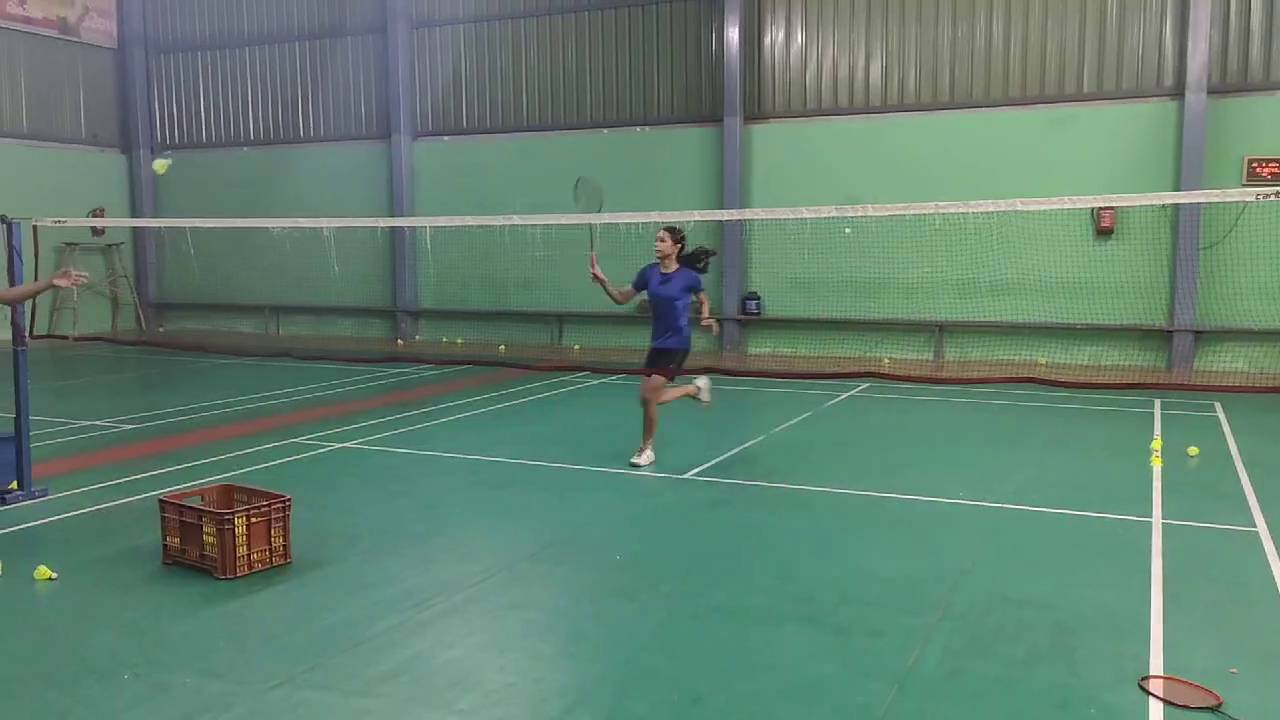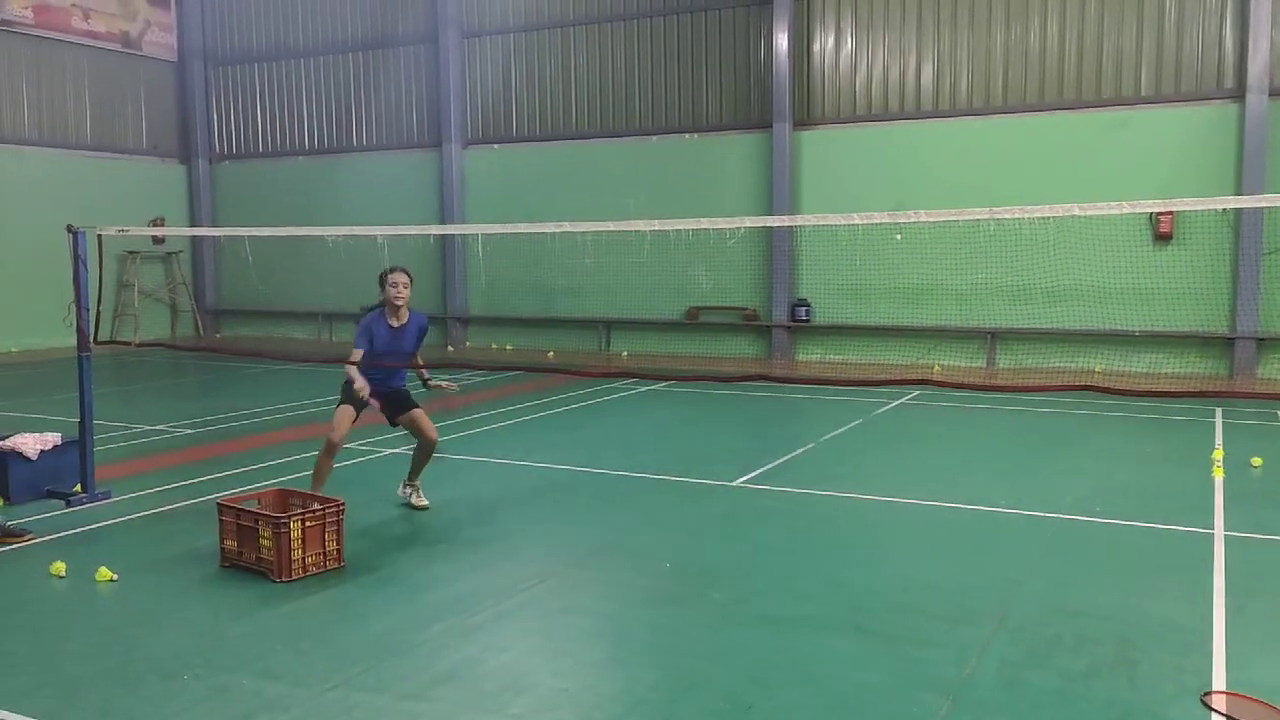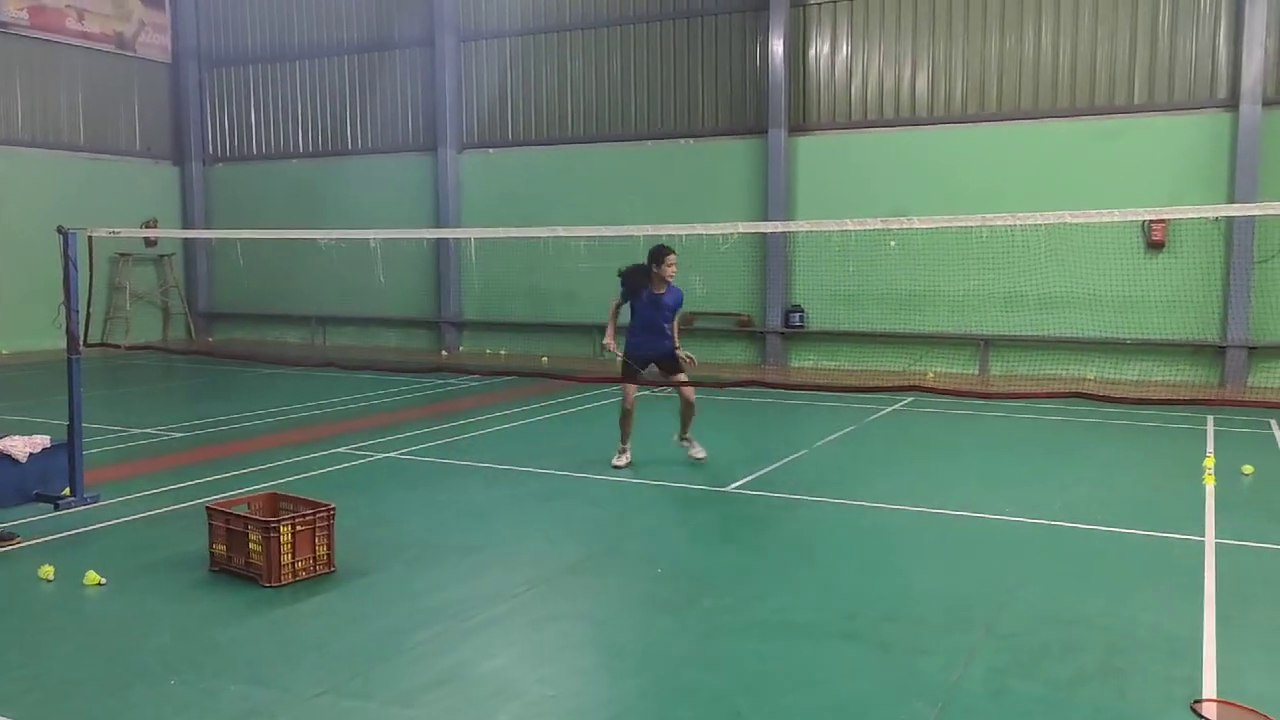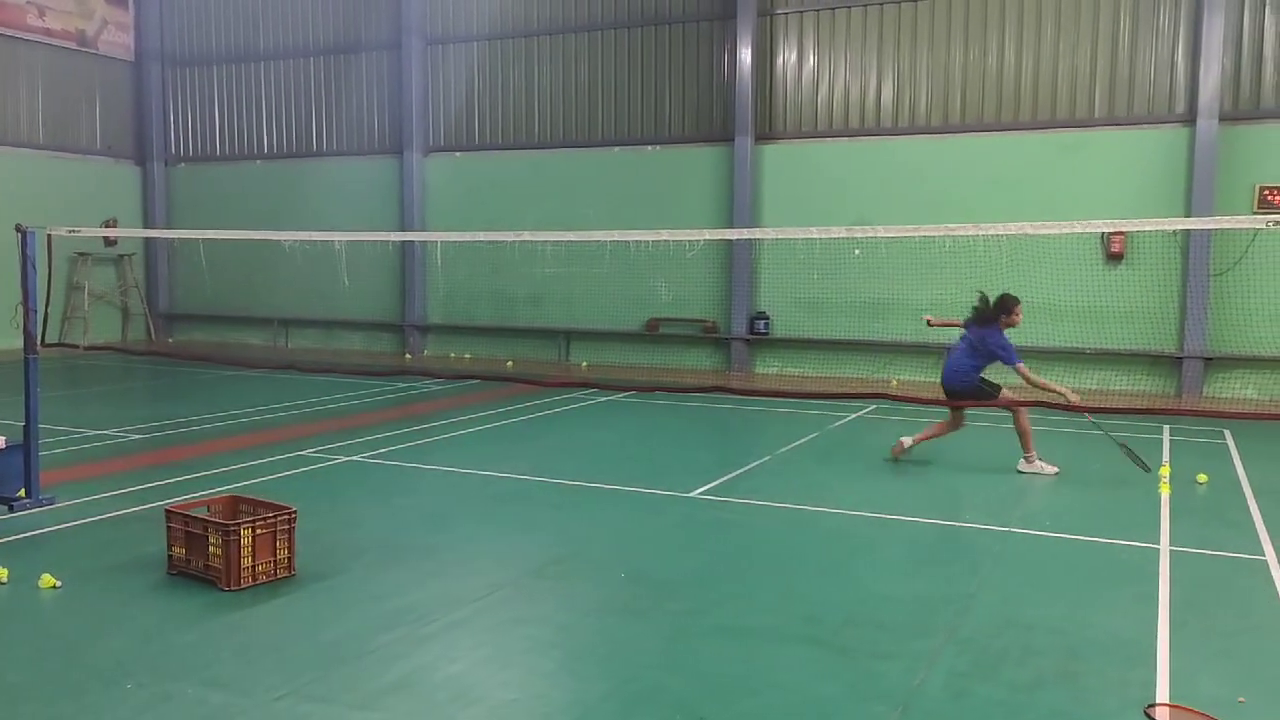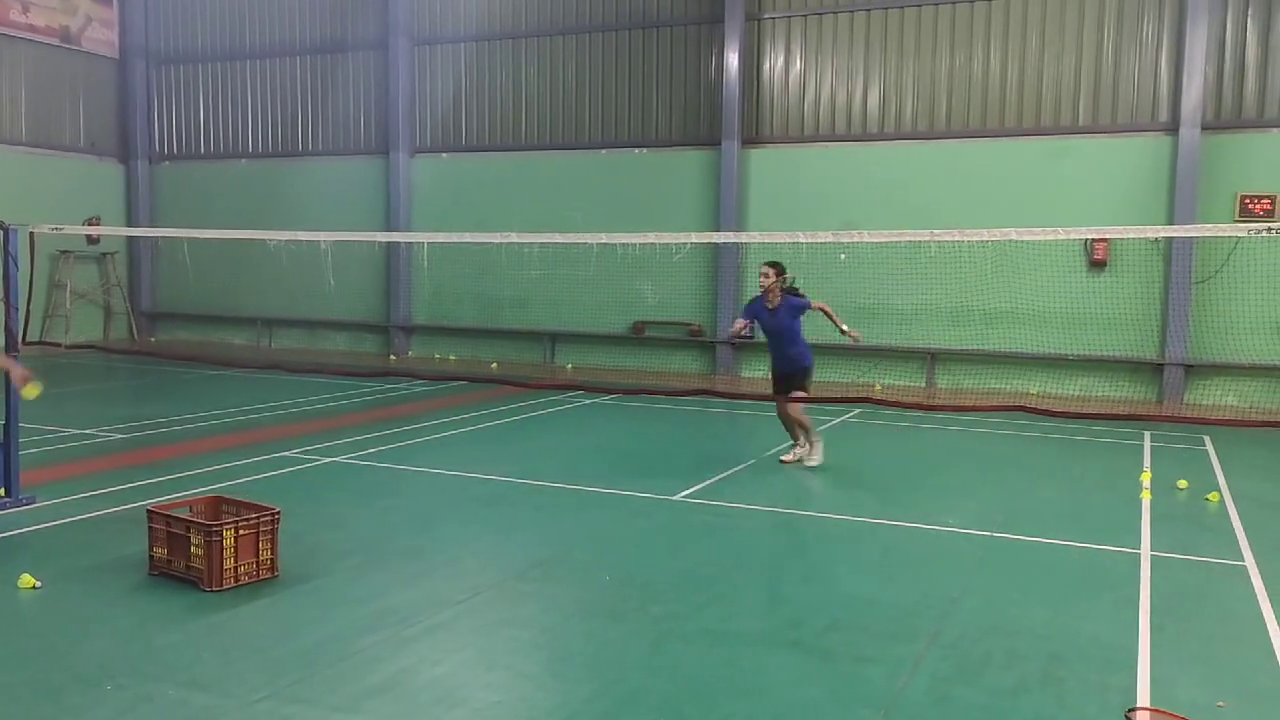
dt=1s
person 1, frame 1
left shoulder: (688, 275)
right shoulder: (648, 272)
left elbow: (702, 300)
right elbow: (621, 299)
left wrist: (706, 318)
right wrist: (602, 280)
left hip: (676, 344)
right hip: (657, 343)
left knee: (647, 397)
right knee: (654, 394)
left ankle: (646, 448)
right ankle: (696, 387)
person 1, frame 2
left shoulder: (419, 322)
right shoulder: (371, 322)
right elbow: (352, 363)
left wrist: (428, 381)
right wrist: (358, 381)
left hip: (394, 389)
right hip: (362, 385)
left knee: (430, 439)
right knee: (334, 440)
left ankle: (410, 486)
person 1, frame 3
left shoulder: (676, 294)
right shoulder: (636, 286)
right elbow: (616, 306)
left wrist: (678, 348)
right wrist: (609, 334)
left hip: (665, 351)
right hip: (636, 352)
left knee: (689, 398)
right knee: (628, 405)
left ankle: (685, 436)
right ankle: (624, 448)
person 1, frame 4
left shoulder: (980, 321)
right shoulder: (1001, 342)
left elbow: (953, 322)
right elbow: (1029, 378)
left wrist: (931, 321)
right wrist: (1063, 391)
left hip: (950, 380)
right hip: (963, 382)
left knee: (955, 423)
right knee: (1018, 406)
left ankle: (909, 442)
right ankle: (1030, 460)
person 1, frame 5
left shoulder: (793, 303)
right shoulder: (754, 306)
left elbow: (822, 307)
right elbow: (735, 331)
left wrist: (843, 328)
right wrist: (736, 330)
left hip: (801, 363)
right hip: (780, 365)
left knee: (793, 413)
right knee: (783, 412)
left ankle: (814, 440)
right ankle: (800, 445)
